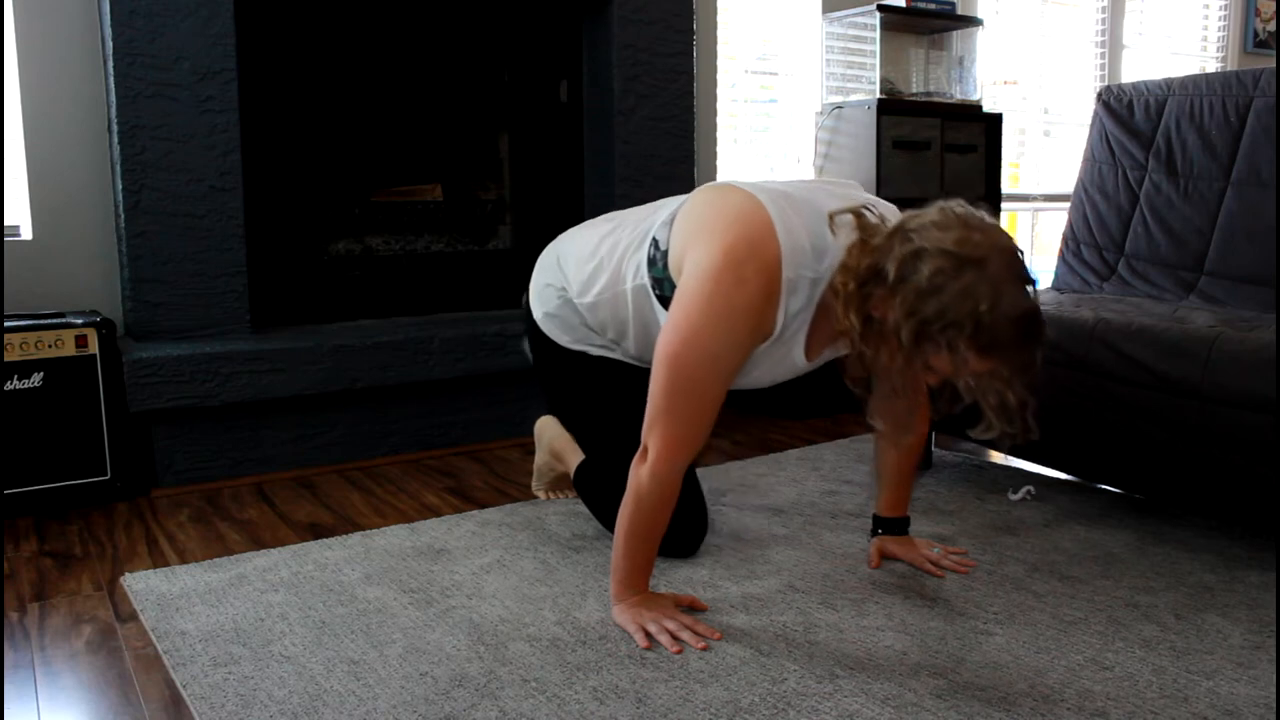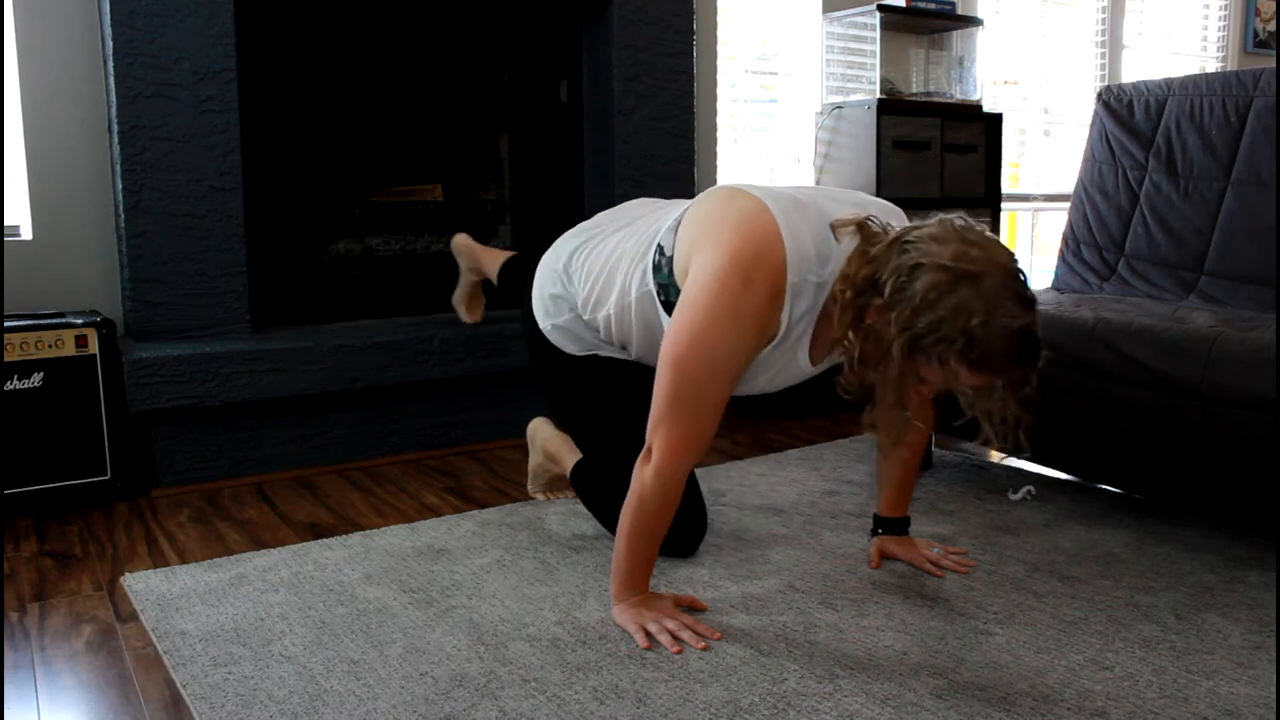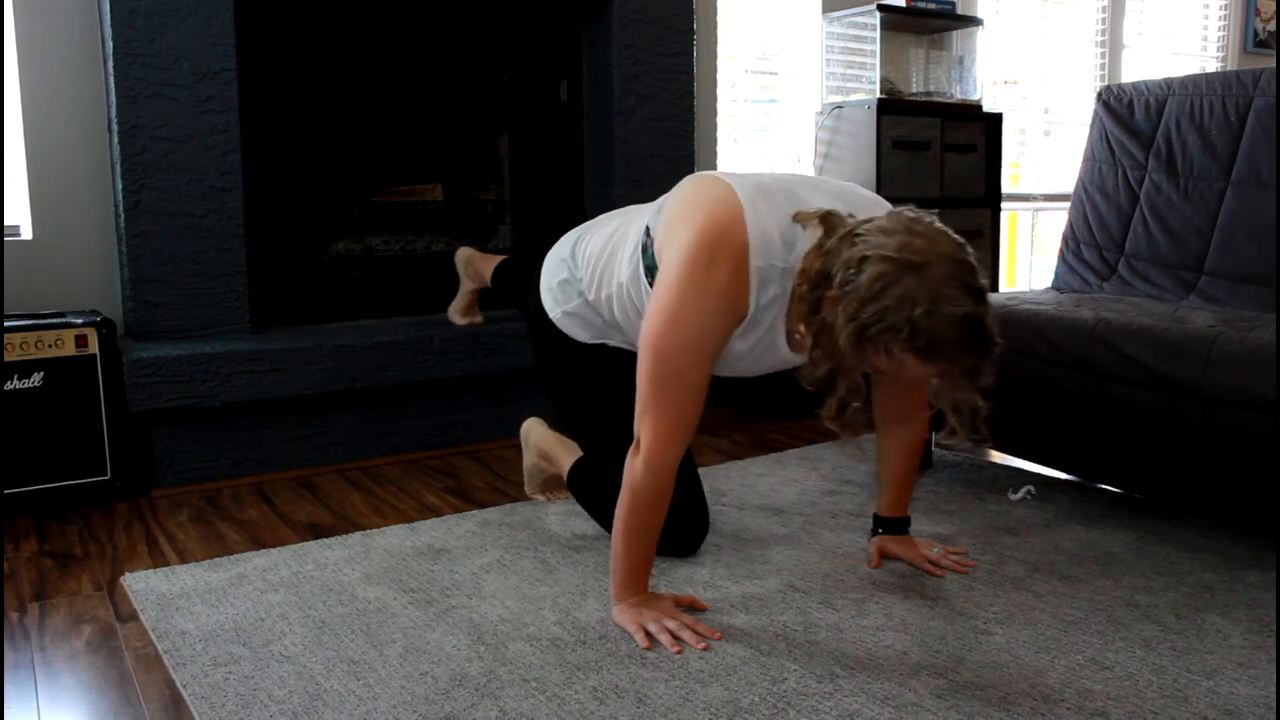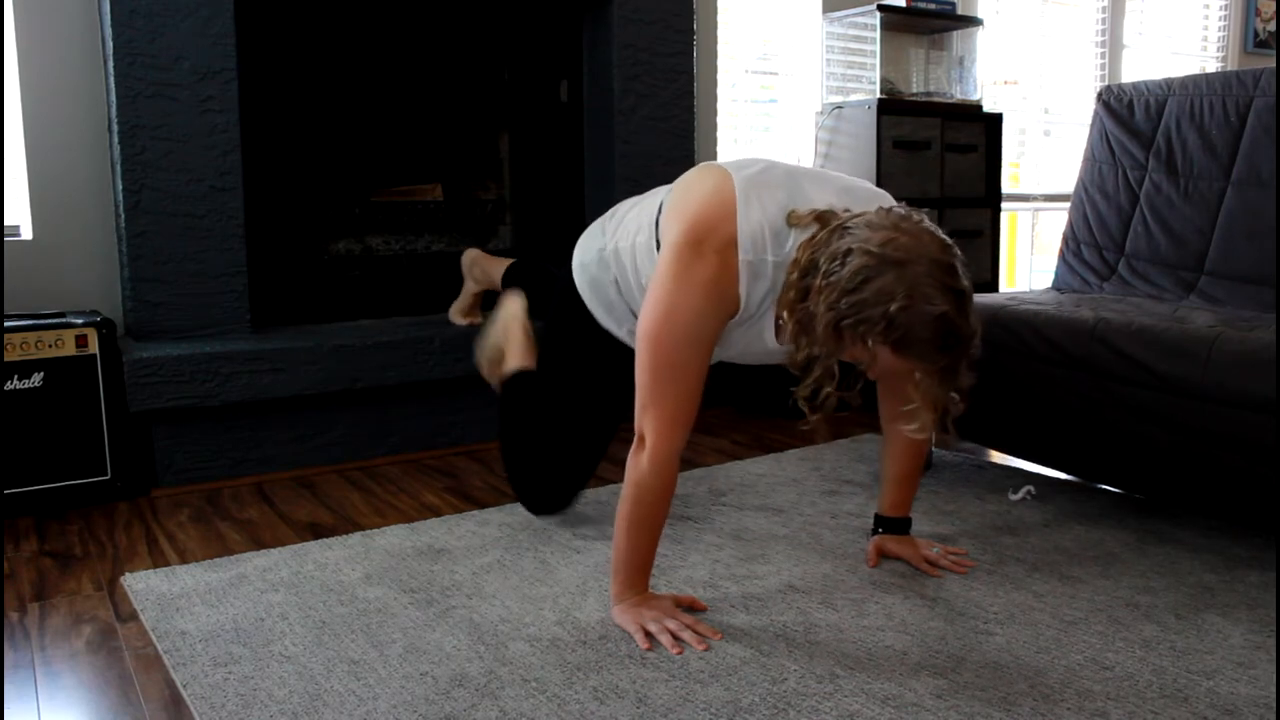
dt=0.5s
person 1, frame 1
left shoulder: (903, 268)
right shoulder: (746, 272)
left elbow: (905, 417)
right elbow: (662, 453)
left wrist: (891, 526)
right wrist: (630, 597)
left hip: (652, 309)
right hip: (580, 319)
right knee: (679, 531)
right ankle: (565, 445)
person 1, frame 2
left shoulder: (902, 267)
right shoulder: (748, 277)
left elbow: (906, 416)
right elbow: (666, 456)
left wrist: (891, 526)
right wrist: (629, 597)
left hip: (643, 263)
right hip: (579, 321)
right knee: (679, 530)
left ankle: (480, 259)
right ankle: (558, 446)
person 1, frame 3
left shoulder: (882, 263)
right shoulder: (718, 259)
left elbow: (903, 413)
right elbow: (655, 446)
left wrist: (892, 525)
right wrist: (630, 597)
left hip: (640, 288)
right hip: (584, 312)
right knee: (677, 529)
left ankle: (480, 267)
right ankle: (554, 448)
person 1, frame 4
left shoulder: (893, 259)
right shoulder: (714, 251)
left elbow: (907, 410)
right elbow: (656, 441)
left wrist: (893, 525)
right wrist: (628, 596)
left hip: (688, 302)
right hip: (614, 290)
right knee: (543, 486)
left ankle: (494, 268)
right ankle: (515, 333)
